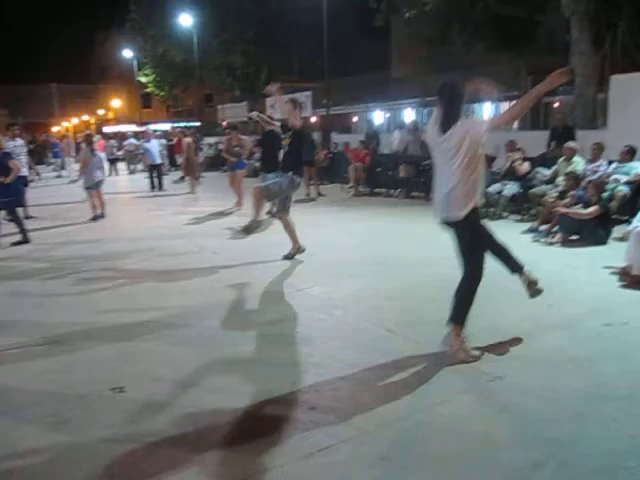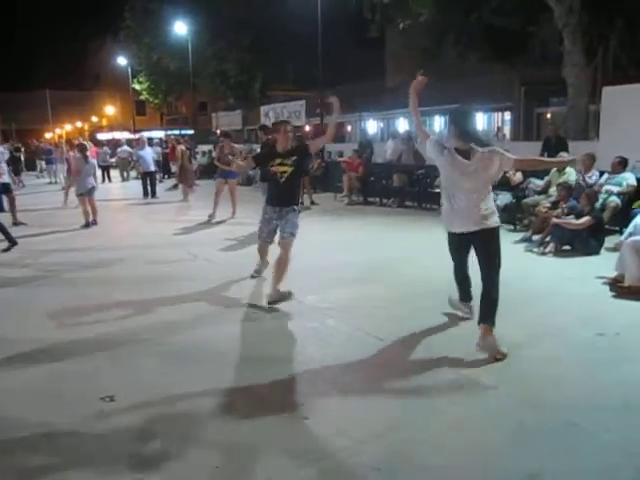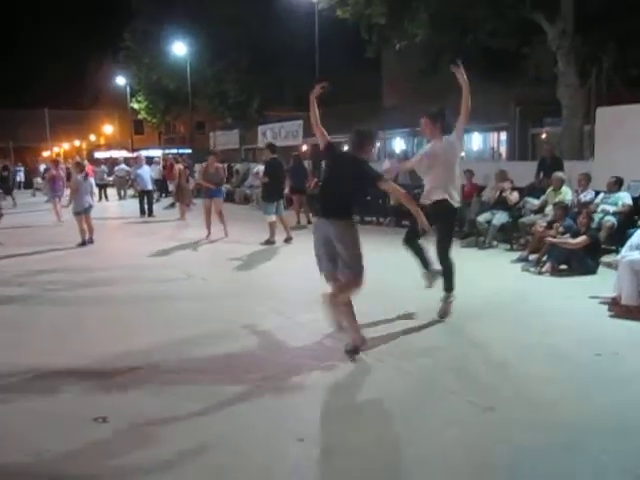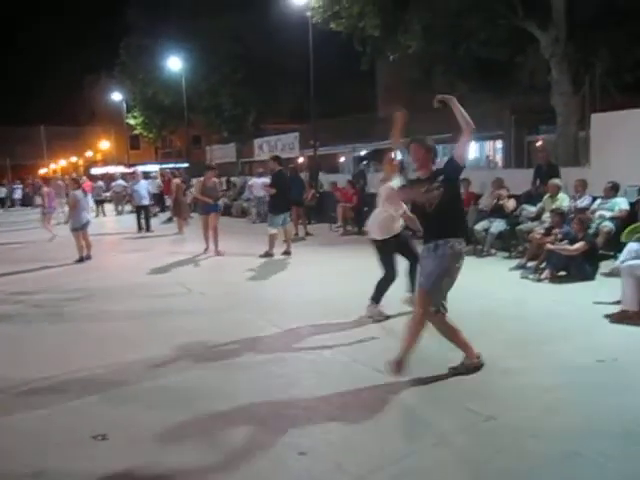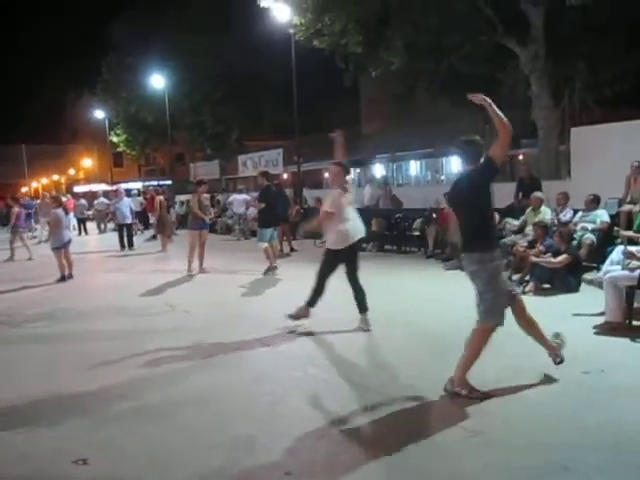
dt=0.5s
person 1, frame 1
left shoulder: (300, 129)
right shoulder: (290, 129)
left elbow: (290, 112)
right elbow: (277, 125)
left wrist: (276, 94)
right wrist: (261, 117)
left hip: (290, 176)
right hip: (284, 175)
left knee: (258, 190)
right knee: (283, 214)
left ankle: (255, 220)
right ankle: (296, 246)
person 1, frame 2
left shoulder: (301, 151)
right shoulder: (268, 155)
left elbow: (328, 137)
right elbow: (246, 163)
left wrist: (335, 112)
left hip: (290, 210)
right hip: (271, 208)
left knee: (286, 246)
right knee: (262, 245)
left ankle: (275, 291)
right ankle: (262, 264)
person 1, frame 3
left shoulder: (335, 156)
right shoulder: (366, 170)
left elbow: (316, 127)
right elbow: (394, 190)
left wrist: (313, 98)
right wrist: (418, 212)
left hip: (321, 224)
right hip: (344, 226)
left knee: (338, 282)
right knee: (353, 279)
left ankle: (355, 336)
right ankle: (336, 297)
person 1, frame 4
left shoulder: (448, 173)
right shoulder: (414, 186)
left elbow: (468, 133)
left wrist: (453, 103)
left hip: (450, 246)
right hip: (429, 248)
left knee: (423, 297)
right knee: (433, 312)
left ankle: (403, 355)
right ankle: (472, 357)
person 1, frame 5
left shoulder: (457, 187)
right shoulder: (480, 176)
right elbow: (505, 132)
right wrist: (486, 103)
left hip: (474, 256)
right hip: (482, 257)
left knee: (514, 304)
right knee: (488, 321)
left ankle: (551, 347)
right ankle: (457, 380)
person 2, frame 1
left shoulder: (434, 128)
right shoulder: (468, 128)
left elbow: (443, 99)
right elbow: (509, 116)
left wrist: (472, 87)
right wrist: (545, 86)
left hip: (445, 209)
right hip: (463, 209)
left knee: (485, 240)
right knee: (472, 271)
left ankle: (522, 273)
right ankle: (455, 335)
person 2, frame 2
left shoulder: (441, 154)
right shoulder: (490, 156)
left elbow: (419, 128)
right elbow: (524, 163)
left wrist: (414, 93)
right wrist: (562, 162)
left hip: (456, 226)
right hip: (486, 225)
left knee: (459, 264)
right knee: (491, 278)
left ankle: (465, 303)
right ankle: (487, 333)
person 2, frame 3
left shoulder: (452, 142)
right shoulder: (427, 149)
left elbow: (464, 116)
right elbow: (410, 164)
left wrist: (465, 84)
left hip: (447, 204)
right hip: (428, 202)
left knee: (443, 252)
right knee: (409, 239)
left ankle: (448, 295)
right ankle: (429, 269)
person 2, frame 4
left shoulder: (391, 179)
right shoulder: (390, 189)
right elbow: (405, 214)
right wrist: (420, 228)
left hip: (393, 230)
right hip: (383, 233)
left knee: (414, 257)
right knee: (390, 273)
left ankle: (413, 294)
right ankle: (373, 306)
person 2, frame 5
left shoulder: (336, 196)
right shoulder: (345, 188)
left elbow: (322, 220)
right elbow: (340, 162)
left wrist: (305, 227)
right wrist: (340, 141)
left hip: (339, 243)
right hip: (354, 238)
left knee: (322, 277)
right knee: (353, 279)
left ankle: (306, 309)
right ankle: (364, 318)
